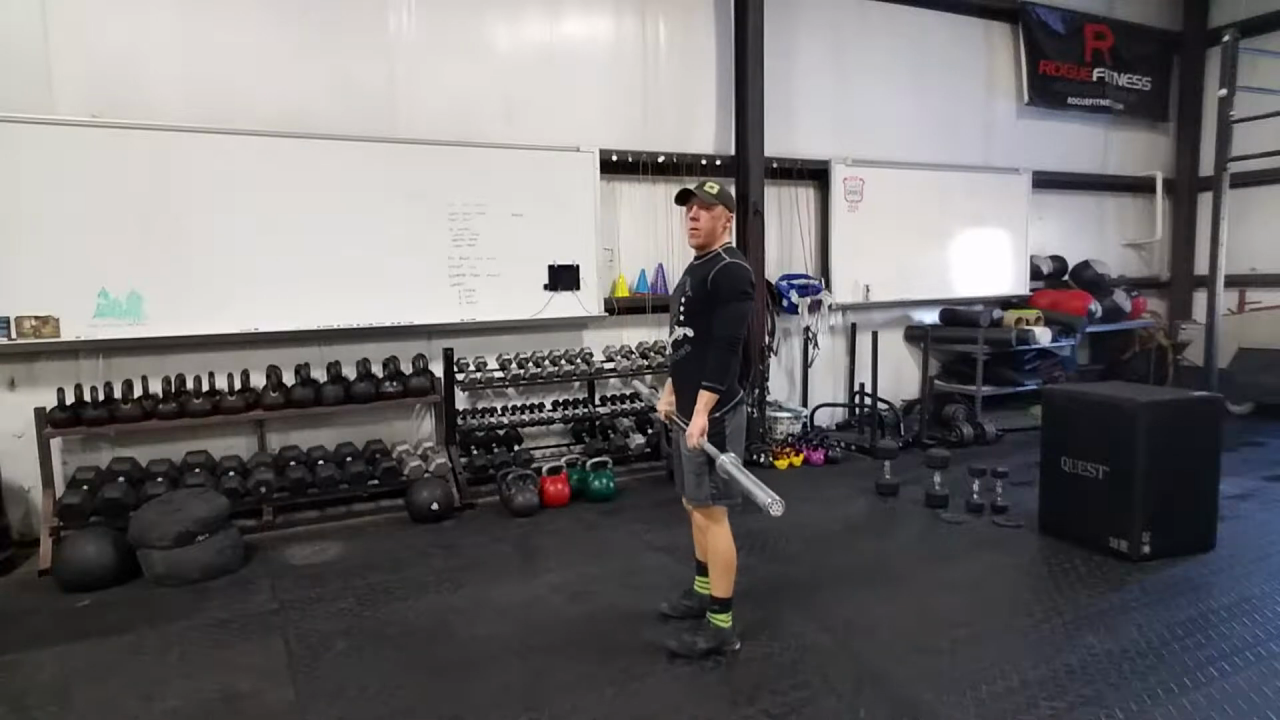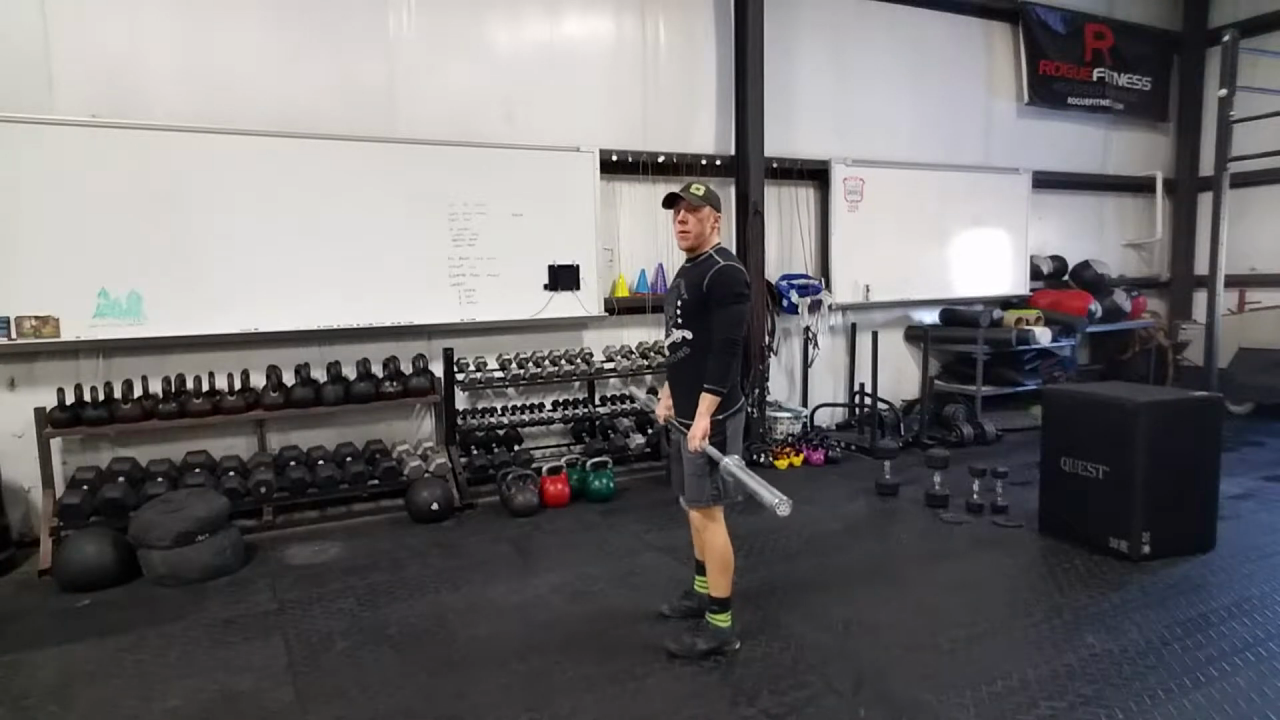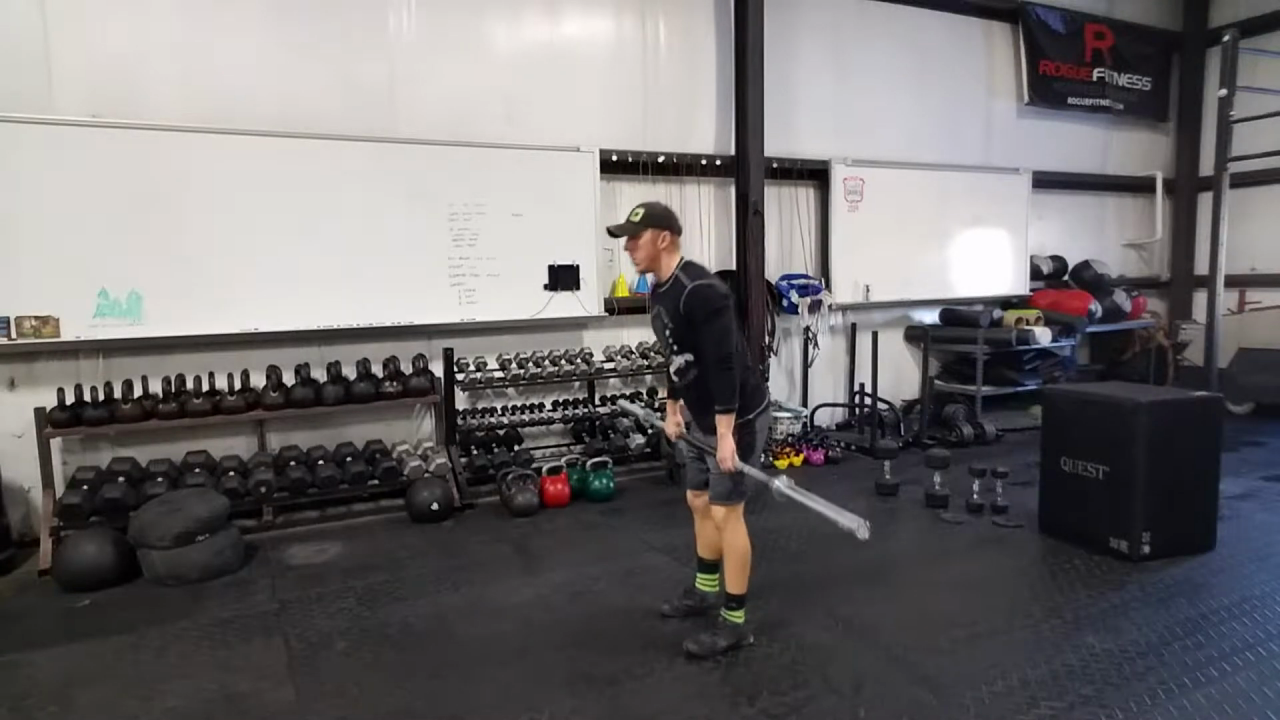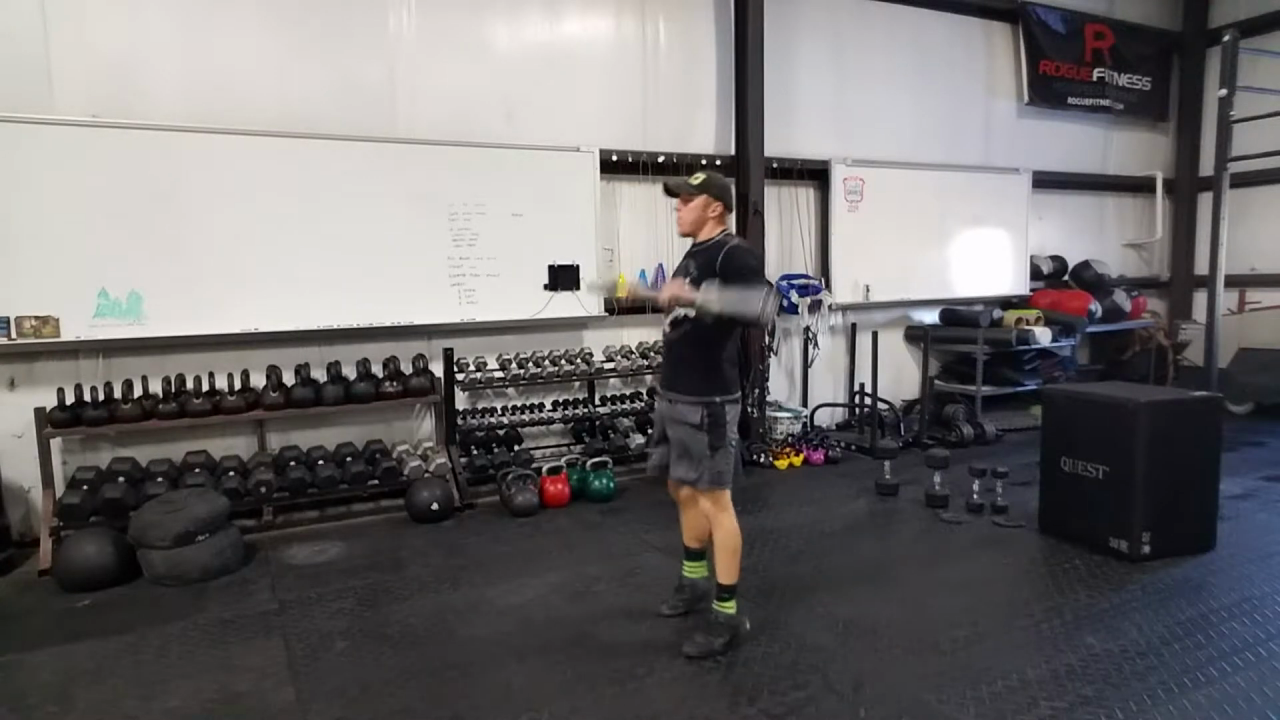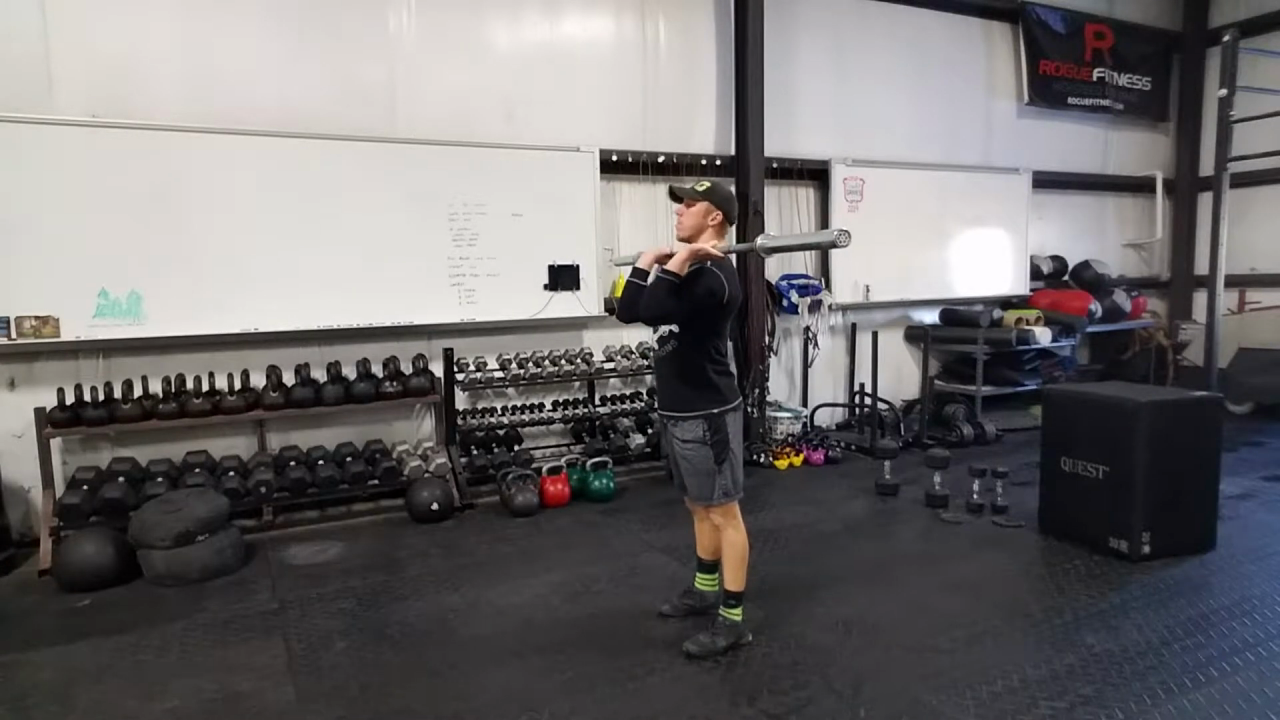
dt=1s
person 1, frame 1
left shoulder: (729, 271)
right shoulder: (696, 268)
left elbow: (725, 349)
left wrist: (702, 413)
right wrist: (670, 391)
left hip: (712, 412)
right hip: (688, 408)
left knee: (710, 513)
right knee: (694, 506)
left ankle: (720, 625)
right ankle: (702, 592)
person 1, frame 2
left shoulder: (724, 273)
right shoulder: (686, 272)
left elbow: (726, 351)
left wrist: (705, 415)
right wrist: (668, 395)
left hip: (712, 415)
right hip: (685, 411)
left knee: (707, 514)
right knee: (693, 508)
left ankle: (720, 625)
right ankle: (703, 592)
person 1, frame 3
left shoulder: (701, 291)
right shoulder: (661, 291)
left elbow: (724, 365)
left wrist: (727, 433)
right wrist: (673, 409)
left hip: (737, 417)
right hip: (701, 417)
left knee: (724, 511)
right knee: (699, 503)
left ankle: (734, 621)
right ankle: (706, 591)
person 1, frame 4
left shoulder: (733, 254)
right shoulder: (695, 254)
left wrist: (689, 296)
right wrist: (665, 296)
left hip: (707, 399)
right hip: (672, 394)
left knee: (714, 502)
right knee: (684, 491)
left ankle: (727, 614)
right ankle: (695, 583)
person 1, frame 5
left shoulder: (712, 276)
right shoulder: (690, 271)
left elbow: (650, 310)
right elbow: (628, 310)
left wrist: (680, 260)
right wrist: (647, 261)
left hip: (709, 413)
right hip: (678, 410)
left knee: (722, 511)
right knee: (699, 507)
left ankle: (732, 620)
right ankle: (704, 590)
